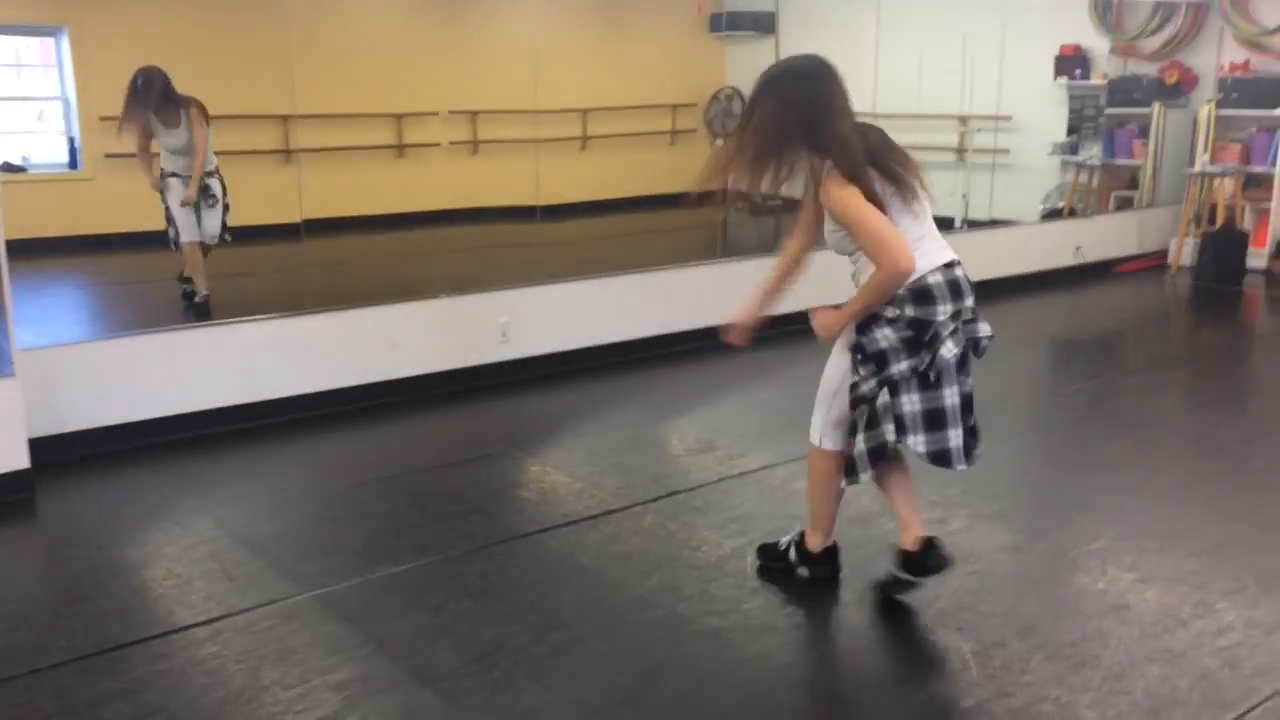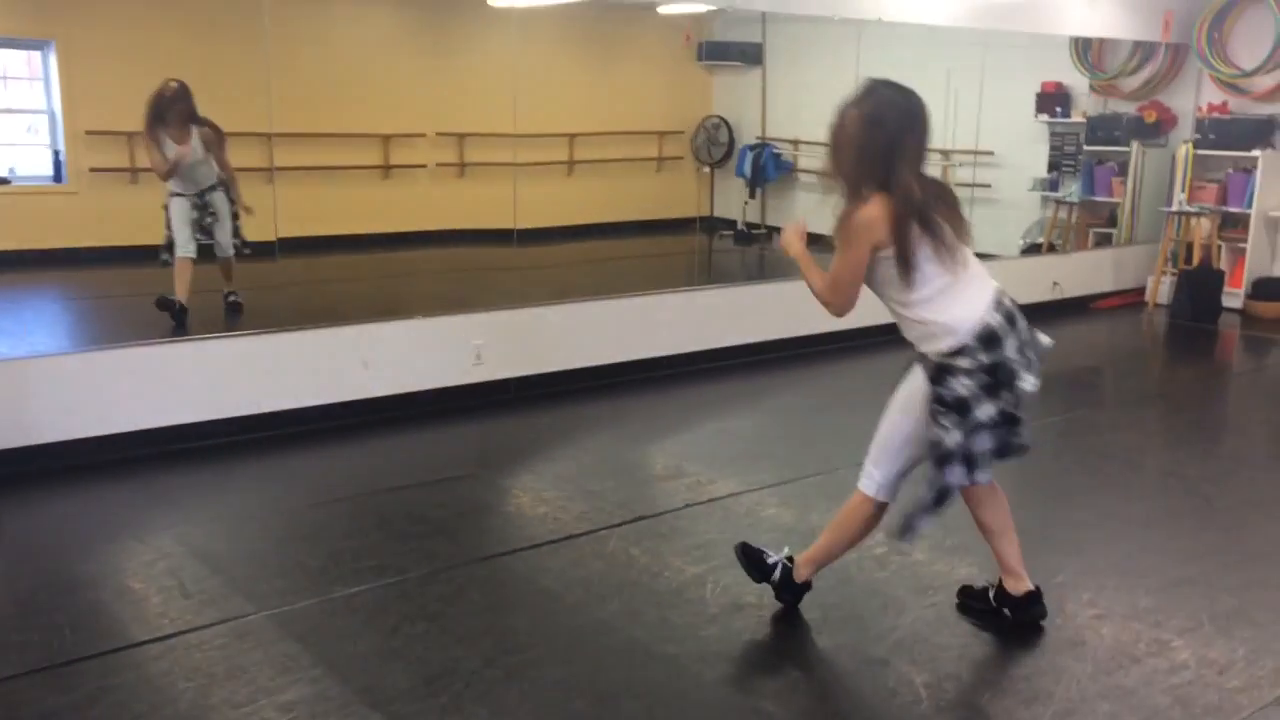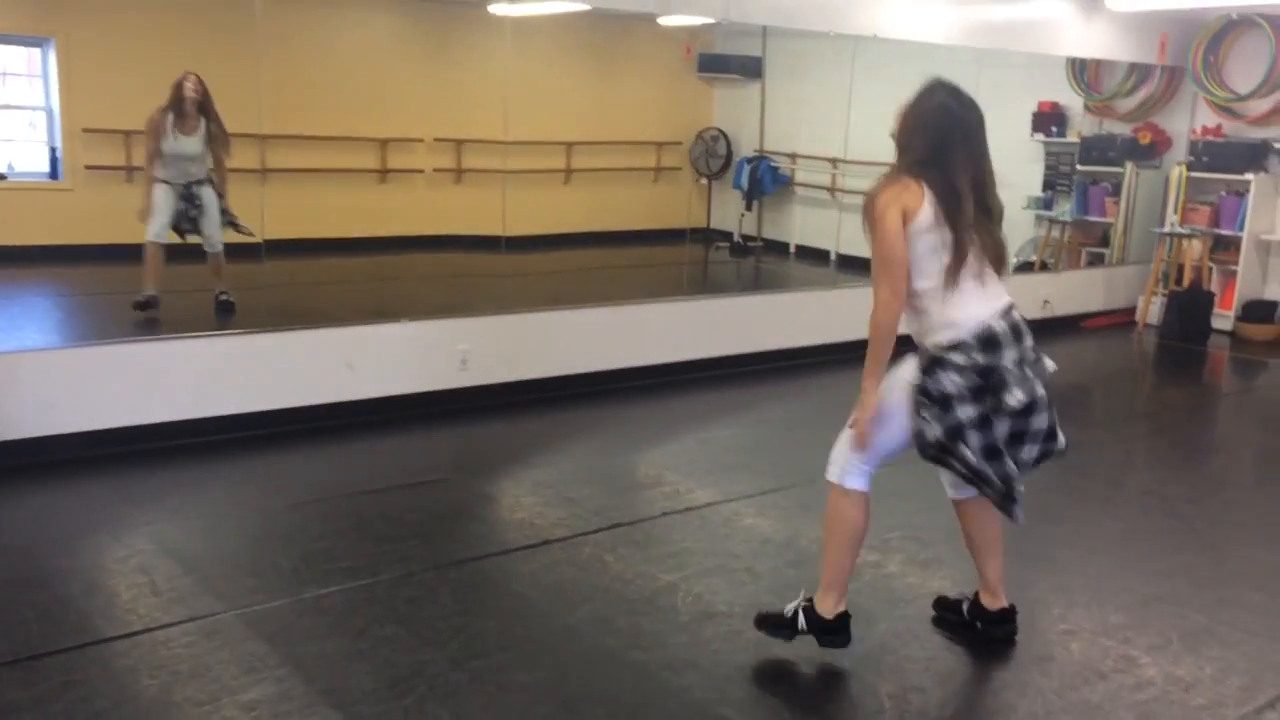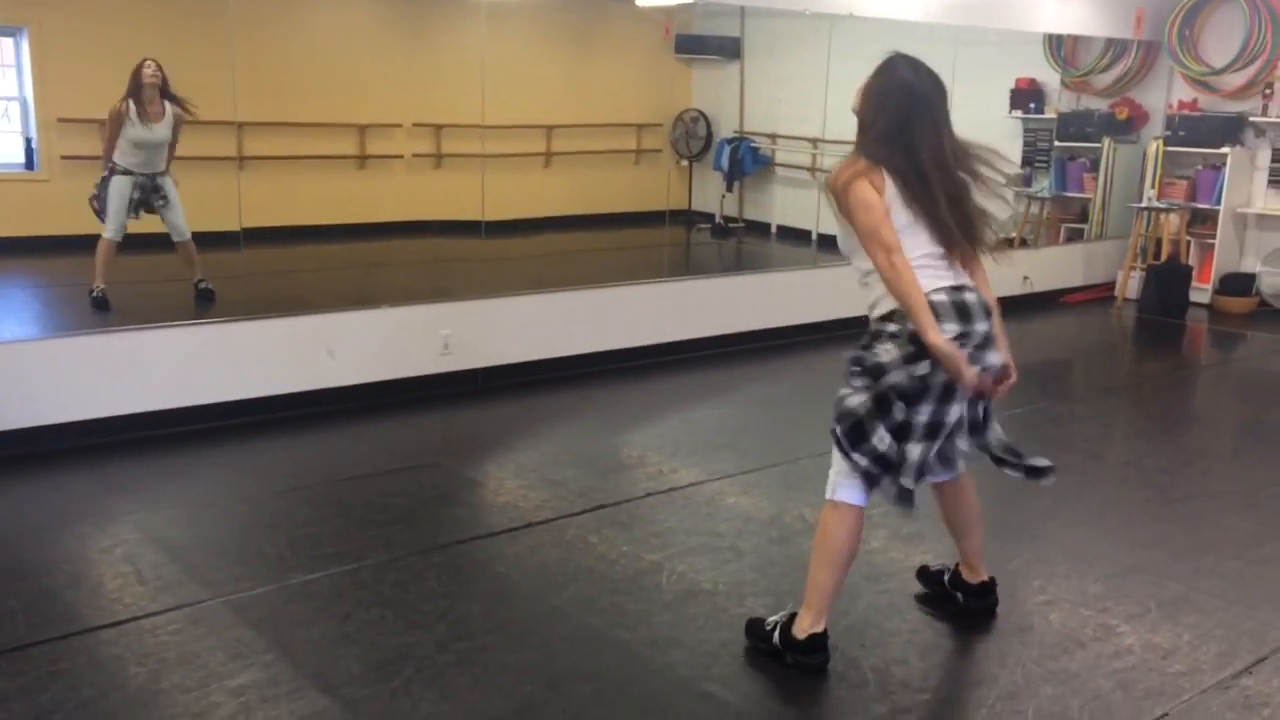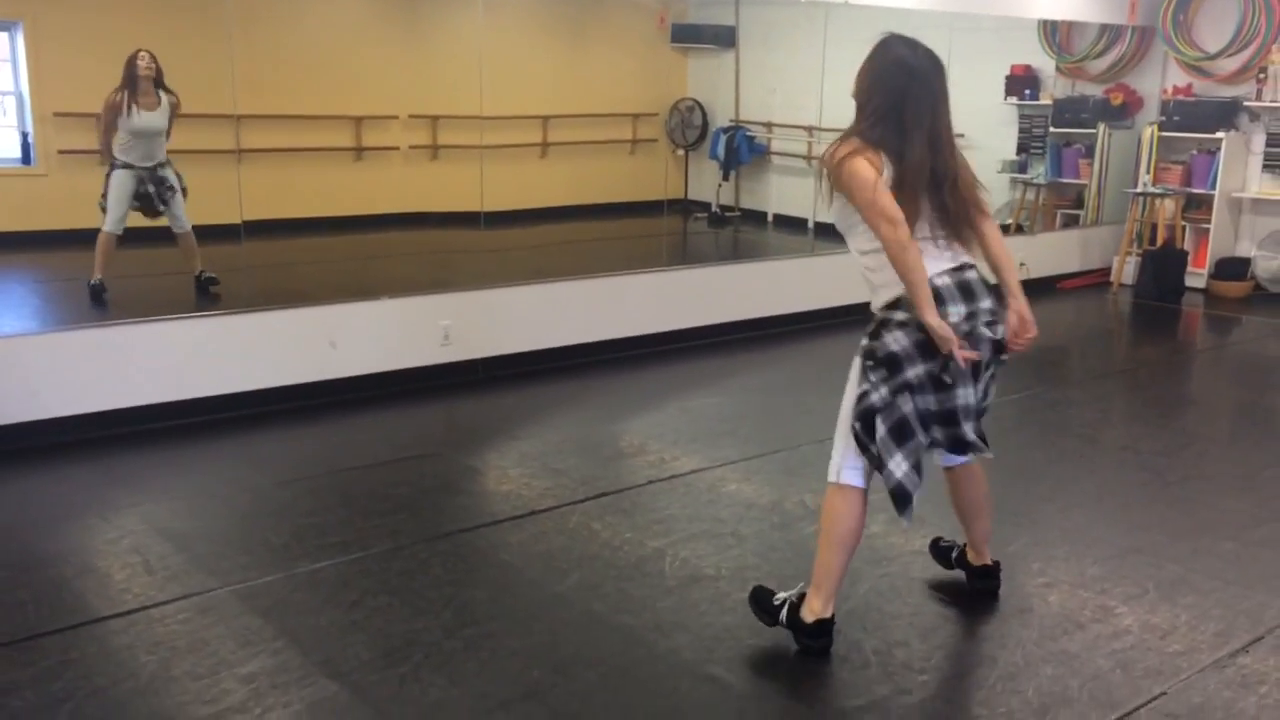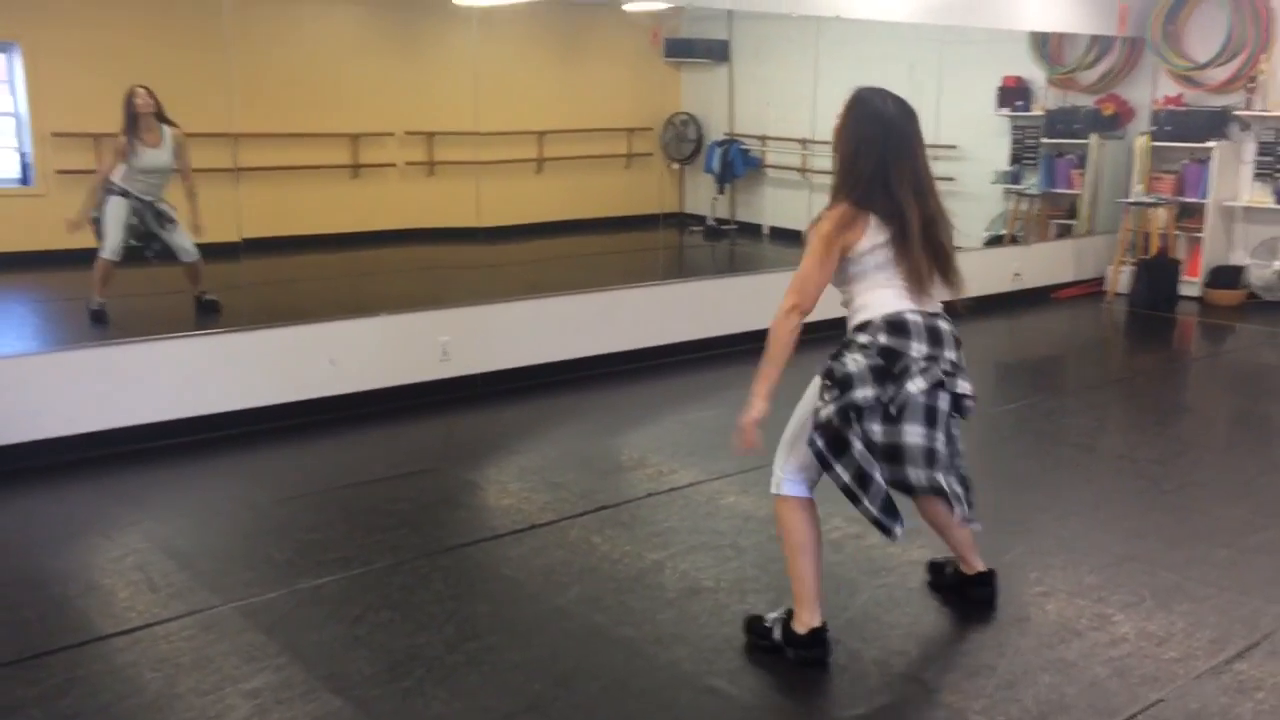
dt=0.3s
person 1, frame 1
left shoulder: (835, 183)
right shoulder: (862, 146)
left elbow: (896, 262)
right elbow: (802, 240)
left wrist: (842, 318)
right wrist: (757, 306)
left hip: (906, 309)
right hip: (948, 293)
left knee: (831, 429)
right knee: (869, 426)
left ankle: (815, 549)
right ankle: (915, 542)
person 1, frame 2
left shoulder: (868, 214)
right shoulder: (923, 192)
left elbow: (838, 301)
left wrist: (797, 251)
left hip: (960, 360)
right hip: (1002, 331)
left knee: (879, 477)
right knee: (964, 466)
left ankle: (796, 572)
right ankle: (1019, 592)
person 1, frame 3
left shoulder: (894, 194)
right shoulder: (968, 196)
left elbow: (891, 301)
left wrist: (870, 387)
left hip: (957, 360)
right hip: (1006, 341)
left knee: (849, 460)
right knee: (964, 477)
left ankle: (827, 611)
right ankle: (994, 606)
person 1, frame 4
left shoulder: (856, 177)
right shoulder: (938, 174)
left elbow: (891, 258)
right elbow: (967, 255)
left wrist: (934, 341)
right wrist: (993, 341)
left hip: (909, 335)
right hip: (967, 322)
left knee: (849, 484)
right knee: (942, 462)
left ankle: (806, 631)
right ankle: (974, 580)
person 1, frame 5
left shoulder: (852, 156)
right shoulder: (940, 153)
left elbow: (893, 227)
right elbow: (983, 225)
left wrist: (927, 318)
right wrist: (1015, 302)
left hip: (907, 320)
right hip: (970, 301)
left knee: (850, 466)
right knee: (957, 445)
left ankle: (814, 612)
right ankle: (981, 562)
person 1, frame 6
left shoulder: (843, 220)
right shoulder: (920, 208)
left elbow: (793, 309)
left wrist: (759, 396)
left hip: (878, 350)
right hip: (939, 346)
left knee: (790, 481)
right knee: (921, 471)
left ankle: (804, 626)
right ankle: (972, 576)
person 2, frame 1
left shoulder: (191, 109)
right shoulder: (146, 118)
left elbow: (201, 148)
right elbow: (143, 150)
left wrist: (193, 187)
right wrist: (150, 175)
left hip: (206, 174)
right hip: (174, 178)
left knee: (210, 234)
right knee: (188, 234)
left ankle: (188, 277)
right ankle: (201, 292)
person 2, frame 2
left shoulder: (202, 131)
right shoulder: (153, 132)
left elbow: (224, 166)
right elbow: (161, 172)
left wrist: (239, 200)
right wrist: (176, 161)
left hip: (212, 191)
right hip: (180, 195)
left knee: (224, 246)
right knee: (184, 247)
left ankle: (229, 291)
right ankle: (179, 302)
person 2, frame 3
left shoulder: (210, 125)
right shoulder: (159, 120)
left elbow: (219, 163)
right elbow: (150, 161)
left wrist: (223, 196)
right wrist: (147, 198)
left hip: (200, 185)
right hip: (166, 185)
left knee: (213, 240)
right knee: (155, 232)
left ankle: (221, 292)
right ankle: (150, 292)
person 2, frame 4
left shoulder: (174, 113)
right shoulder: (122, 108)
right elbow: (109, 142)
right wrist: (107, 169)
left hip: (157, 176)
right hip: (122, 174)
left knee: (181, 231)
right knee: (113, 229)
left ankle: (199, 282)
right ankle: (98, 287)
person 2, frame 5
left shoulder: (171, 101)
right shoulder: (118, 100)
right elbow: (105, 133)
right wrist: (110, 162)
left hip: (159, 168)
right hip: (125, 168)
left knee: (181, 222)
right knee: (113, 222)
left ankle: (200, 274)
right ankle: (97, 279)
person 2, frame 6
left shoulder: (174, 135)
right shoulder: (125, 140)
left elbow: (186, 175)
right elbow: (103, 175)
left wrist: (195, 213)
right wrist: (84, 212)
left hip: (153, 201)
right hip: (122, 195)
left knee: (188, 249)
right knee: (112, 248)
left ankle: (201, 295)
right ankle: (97, 302)
